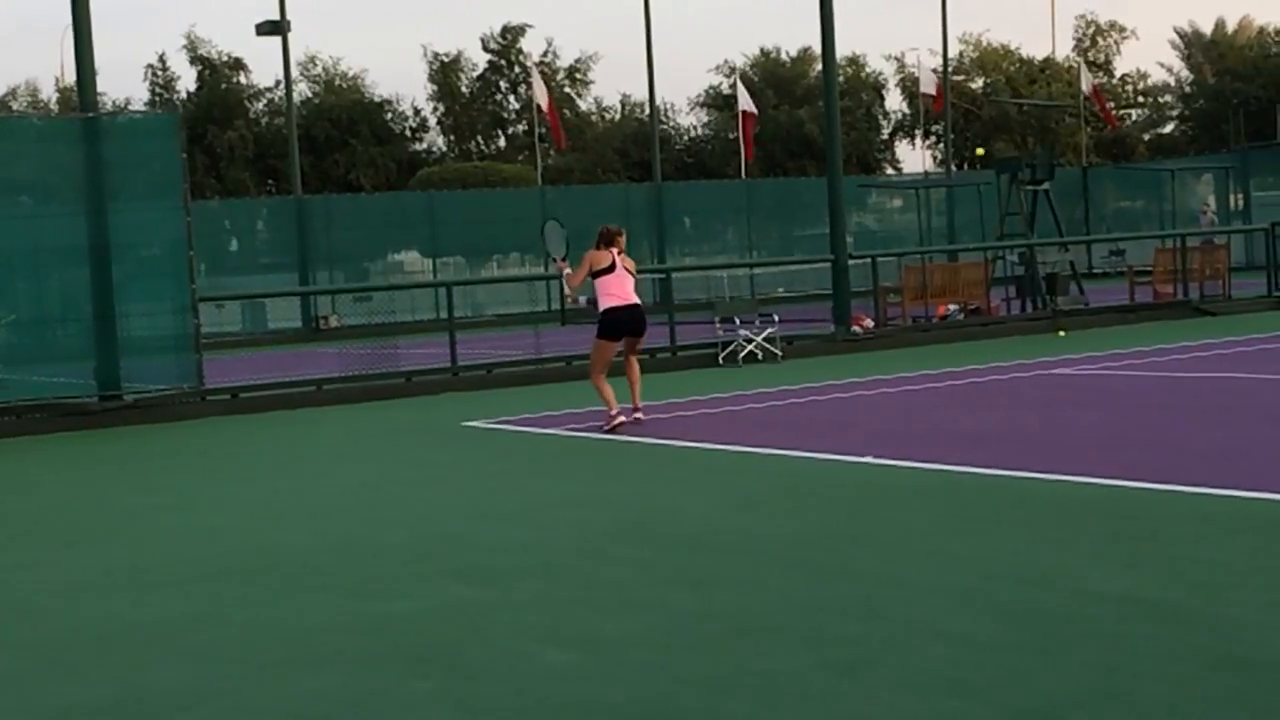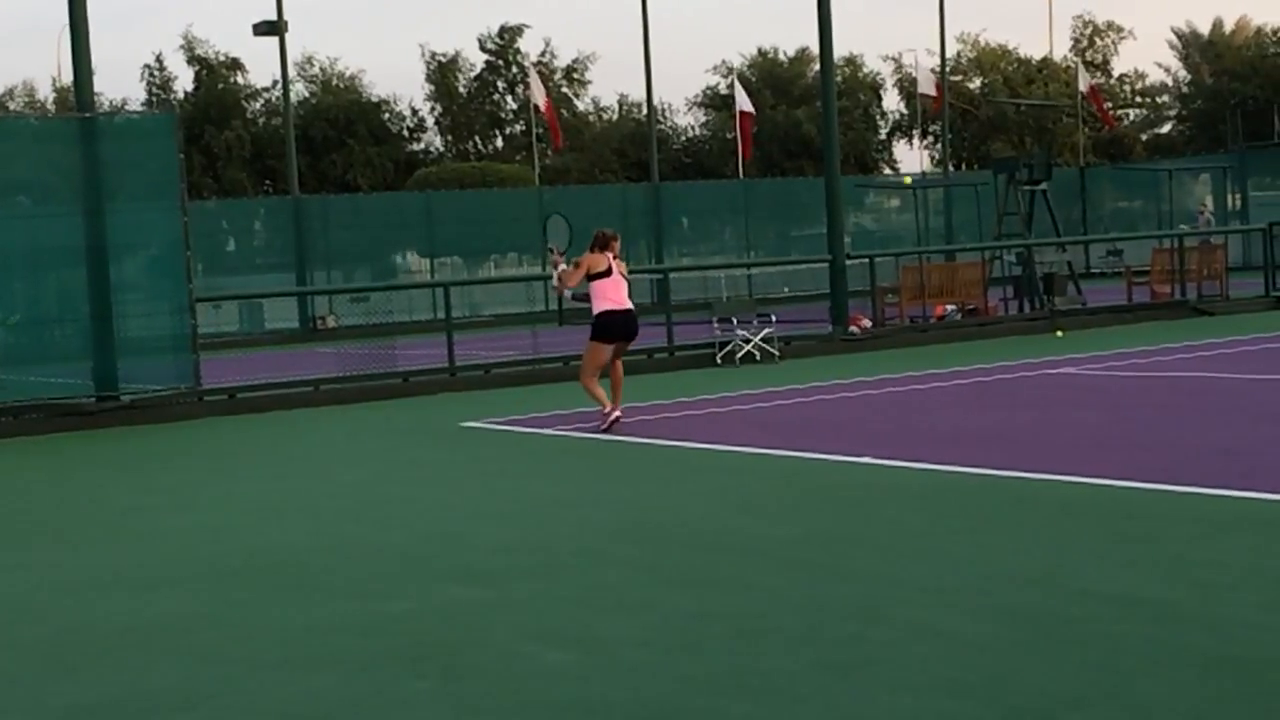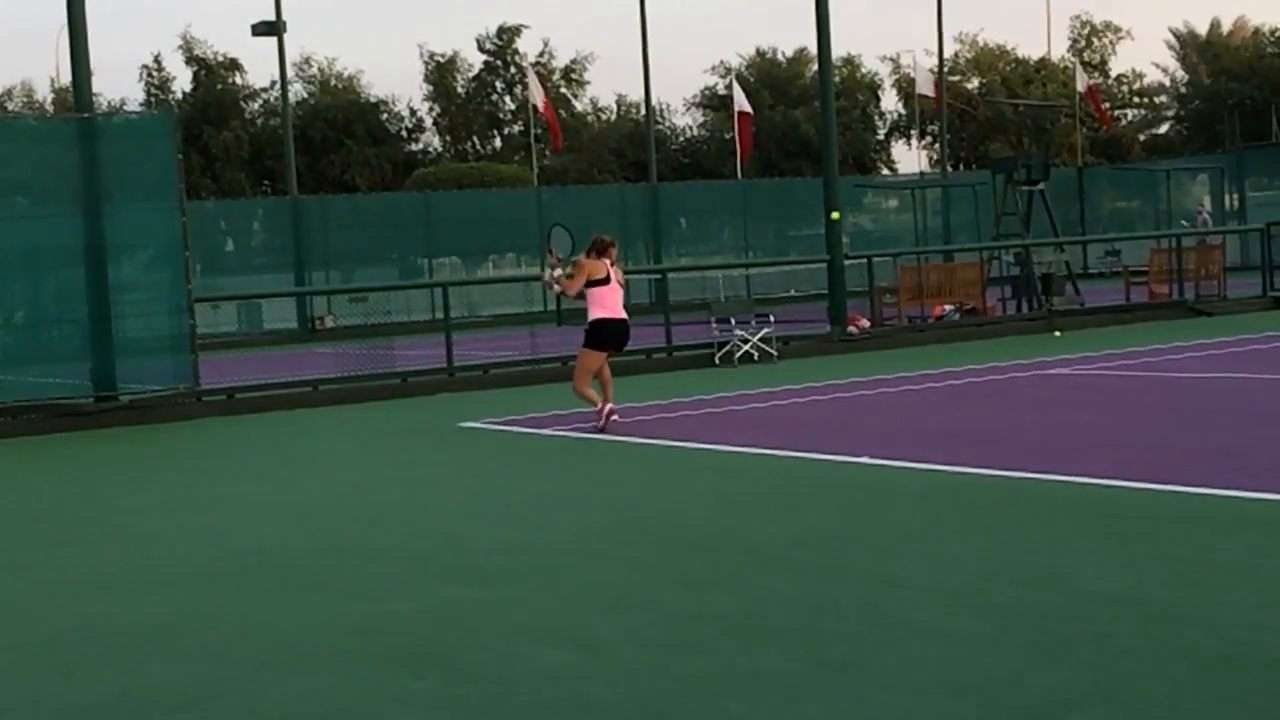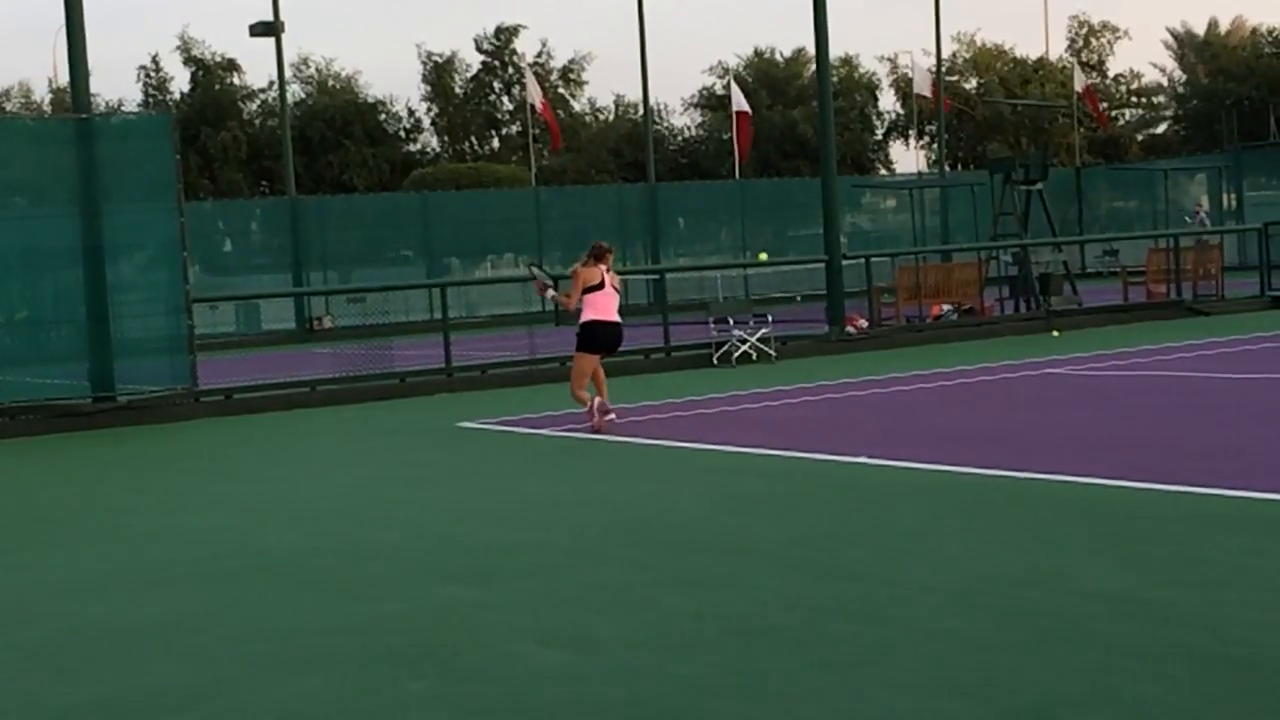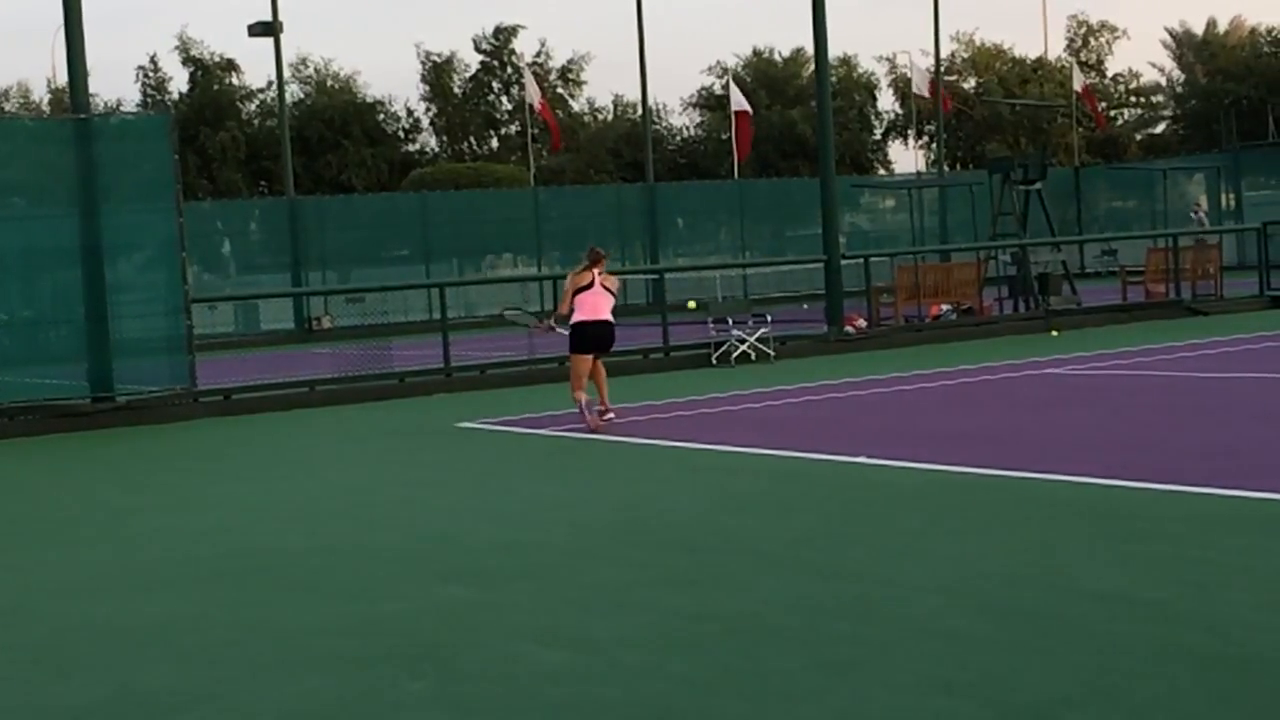
dt=0.3s
person 1, frame 1
left shoulder: (593, 256)
right shoulder: (630, 263)
left elbow: (573, 284)
left wrist: (565, 270)
left hip: (613, 317)
right hip: (636, 313)
left knee: (597, 375)
right knee: (631, 356)
left ankle: (615, 411)
right ankle: (636, 407)
person 1, frame 2
left shoulder: (589, 259)
right shoulder: (622, 266)
left elbow: (569, 283)
left wrist: (560, 266)
left hip: (607, 320)
right hip: (629, 319)
left knee: (588, 378)
right knee: (614, 359)
left ankle: (609, 408)
right ankle: (615, 408)
person 1, frame 3
left shoulder: (588, 265)
right shoulder: (618, 272)
left elbow: (571, 291)
left wrist: (557, 271)
right wrist: (558, 286)
left hip: (602, 327)
right hip: (622, 328)
left knee: (580, 386)
right knee: (600, 361)
left ankle: (602, 406)
right ankle: (609, 408)
person 1, frame 4
left shoulder: (583, 273)
right shoulder: (615, 278)
left elbow: (571, 305)
left wrist: (550, 293)
left hip: (593, 330)
right hip: (615, 331)
left knee: (577, 390)
right knee: (592, 362)
left ankle: (592, 403)
right ankle: (605, 408)
person 1, frame 5
left shoulder: (575, 278)
right shoulder: (613, 282)
left elbow: (563, 311)
left hip: (582, 329)
right hip: (606, 329)
left knee: (578, 390)
right knee: (594, 360)
left ankle: (583, 401)
right ankle: (605, 406)
